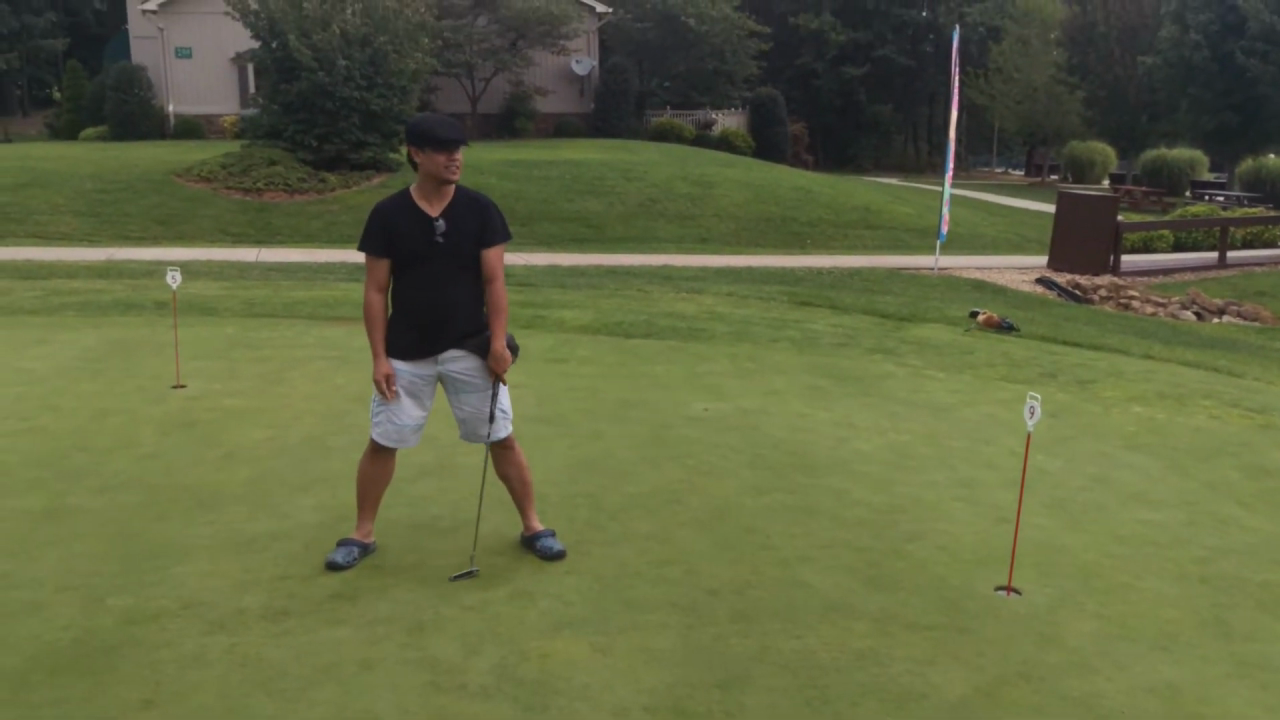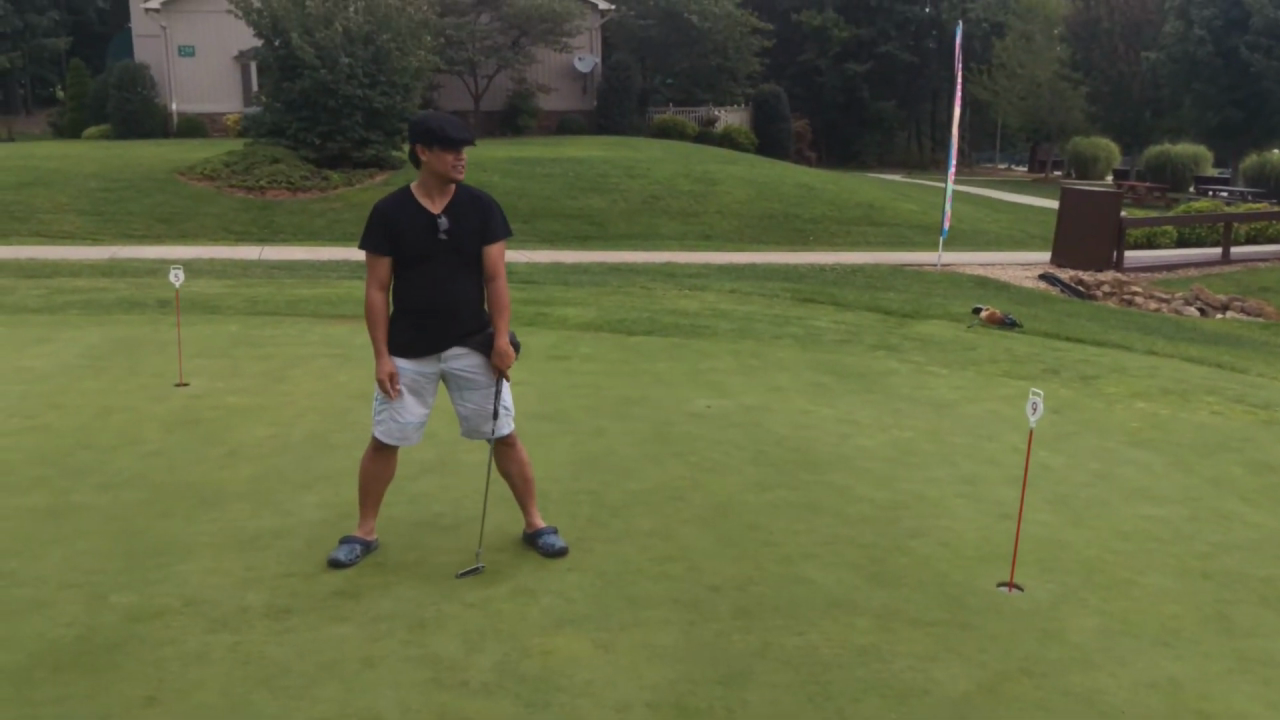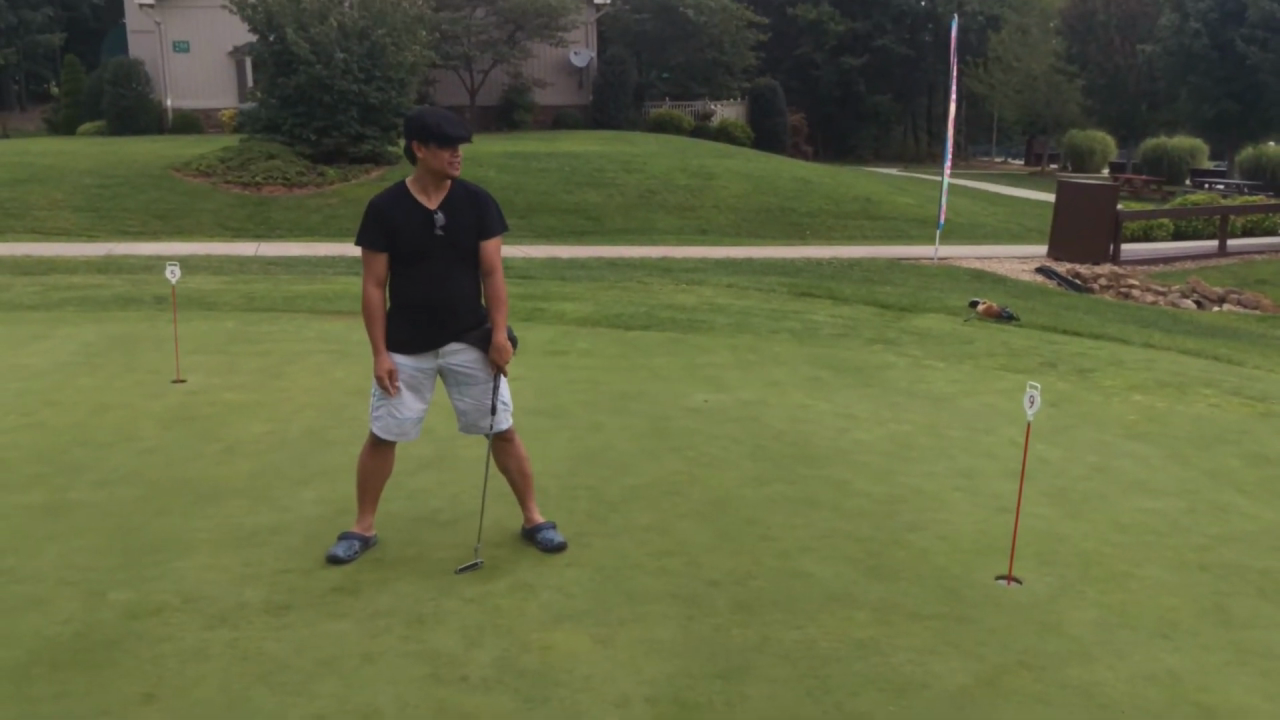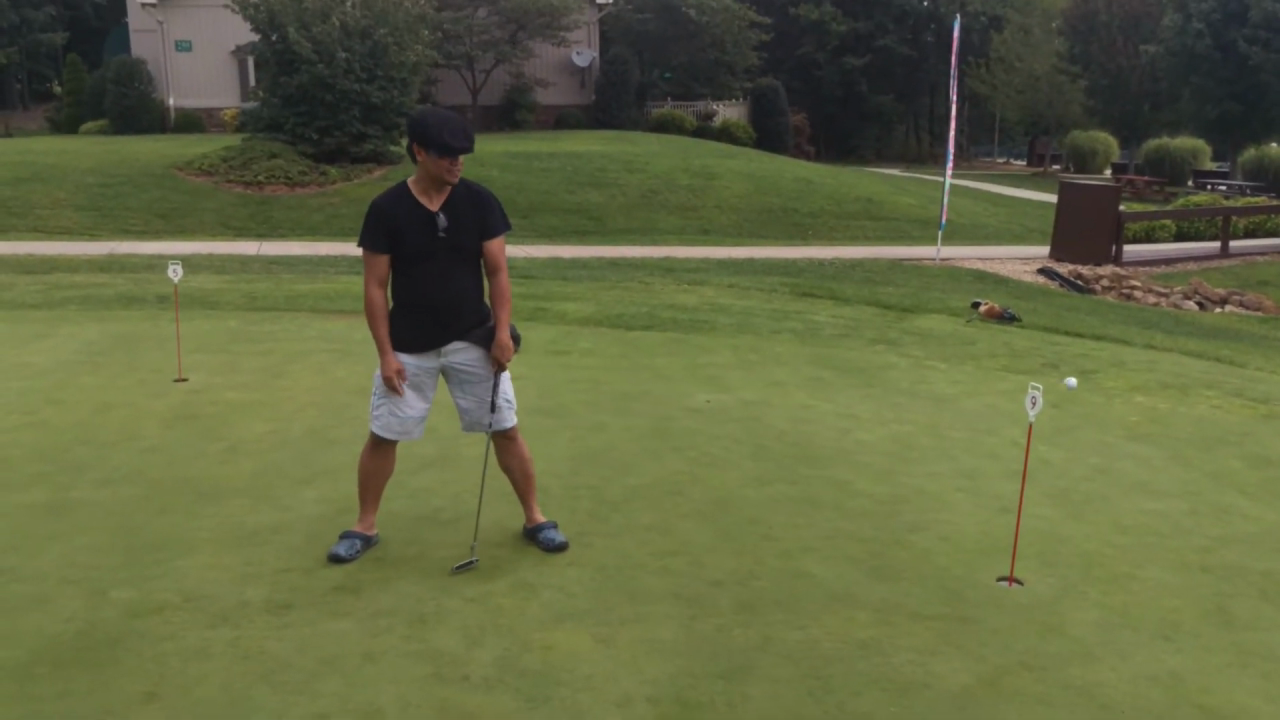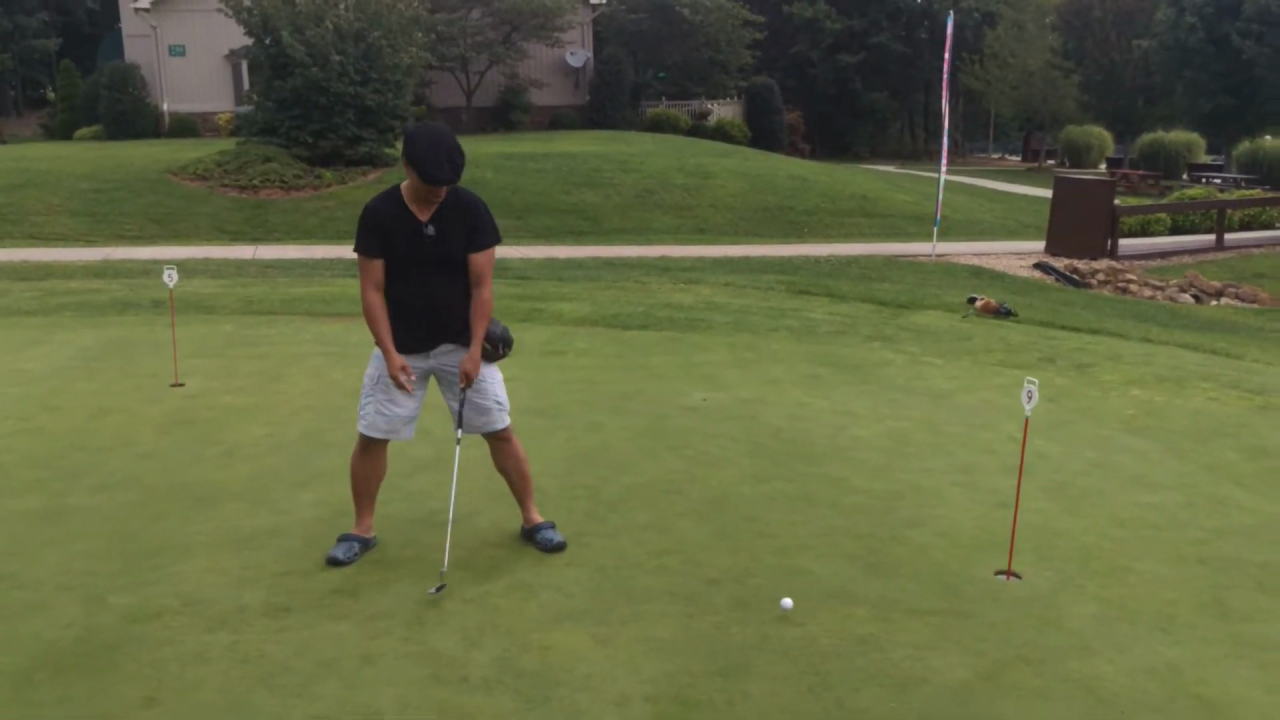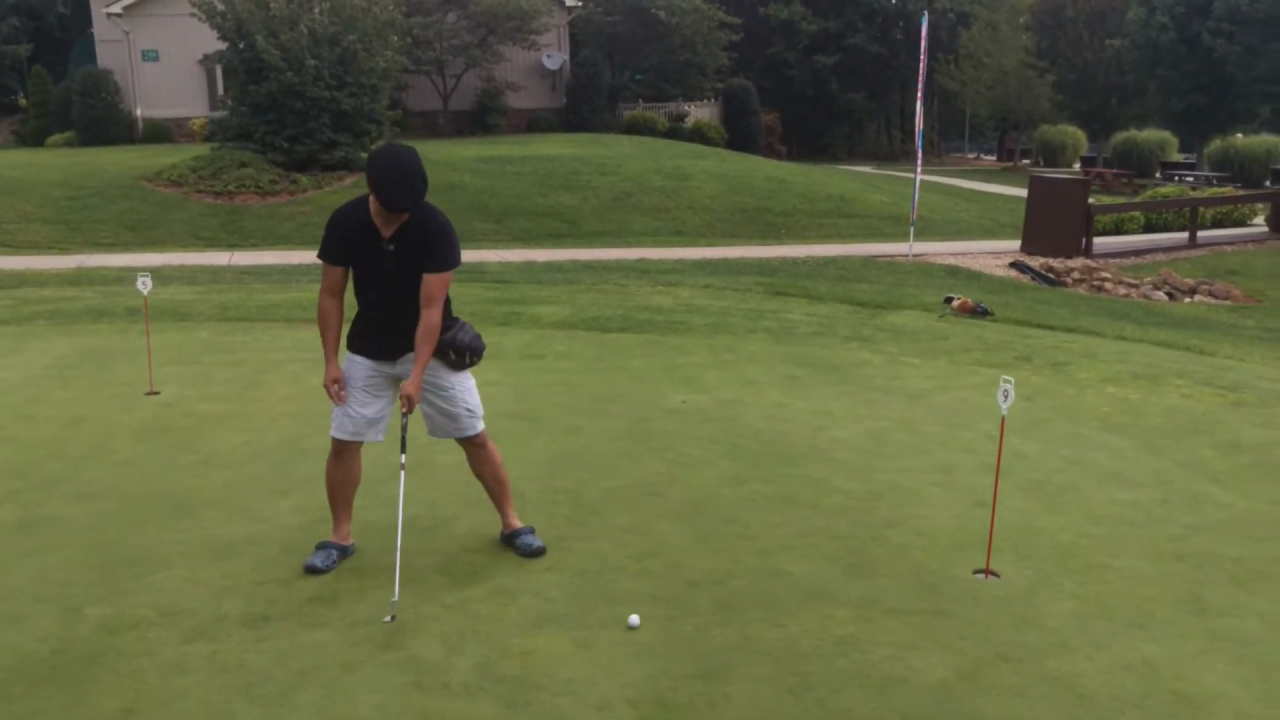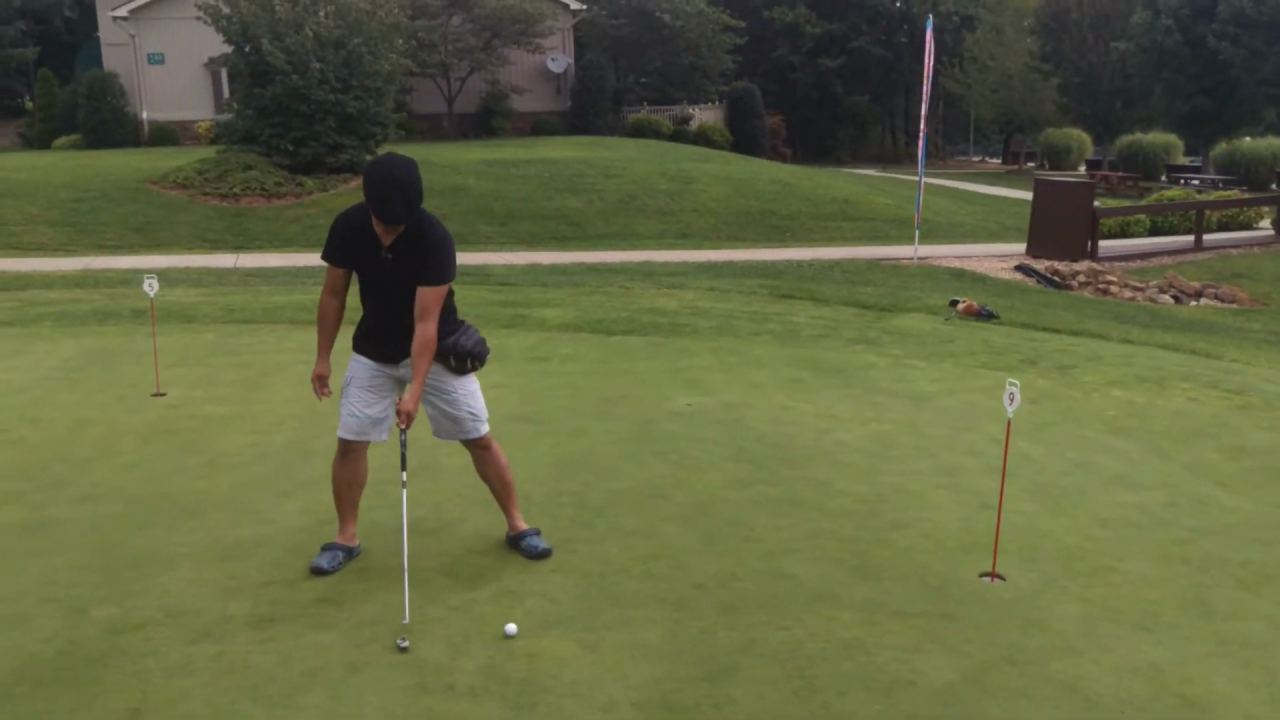
dt=0.3s
person 1, frame 1
left shoulder: (481, 209)
right shoulder: (387, 214)
left elbow: (494, 281)
right elbow: (376, 291)
left wrist: (498, 342)
right wrist: (379, 356)
left hip: (469, 348)
right hip: (406, 354)
left knee: (502, 437)
right knee: (383, 442)
left ankle: (532, 526)
right ankle: (362, 534)
person 1, frame 2
left shoulder: (481, 207)
right shoulder: (389, 212)
left elbow: (495, 278)
right elbow: (377, 290)
left wrist: (501, 338)
right wrist: (382, 355)
left hip: (472, 345)
right hip: (408, 351)
left knee: (504, 435)
right knee: (385, 440)
left ankle: (534, 523)
right ankle: (364, 532)
person 1, frame 3
left shoulder: (477, 202)
right shoulder: (384, 208)
left elbow: (492, 273)
right elbow: (374, 286)
left wrist: (499, 333)
right wrist: (379, 352)
left hip: (469, 341)
right hip: (406, 347)
left knee: (502, 430)
right knee: (382, 436)
left ankle: (533, 518)
right ankle: (363, 527)
person 1, frame 4
left shoulder: (480, 201)
right shoulder: (386, 209)
left elbow: (497, 271)
right elbow: (375, 287)
left wrist: (502, 330)
right wrist: (386, 353)
left hip: (472, 340)
right hip: (409, 346)
left knee: (506, 430)
right knee: (383, 436)
left ankle: (534, 518)
right ankle: (365, 527)
person 1, frame 5
left shoulder: (471, 210)
right shoulder: (378, 214)
left elbow: (481, 286)
right elbow: (372, 291)
left wrist: (475, 349)
right wrist: (390, 353)
left hip: (460, 341)
right hip: (401, 346)
left knee: (500, 431)
right knee: (371, 436)
left ankle: (532, 518)
right ankle: (362, 529)
person 1, frame 6
left shoulder: (436, 227)
right shoulder: (345, 223)
left elbow: (432, 309)
right elbow: (330, 296)
left wrist: (417, 375)
right wrist: (331, 361)
left hip: (432, 347)
right hip: (369, 351)
left knee: (474, 436)
right knee: (344, 440)
left ankle: (511, 523)
right ankle: (340, 536)
person 1, frame 7
left shoulder: (434, 238)
right shoulder: (347, 227)
left elbow: (426, 322)
right elbow: (333, 294)
left wrist: (414, 389)
right wrist: (322, 357)
left hip: (437, 351)
right hip: (373, 351)
left knee: (479, 438)
right knee: (350, 442)
left ankle: (517, 525)
right ankle: (346, 538)
